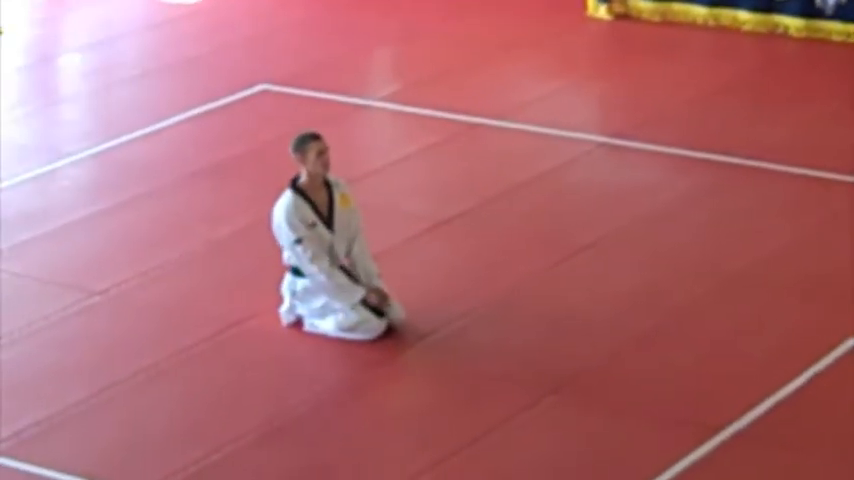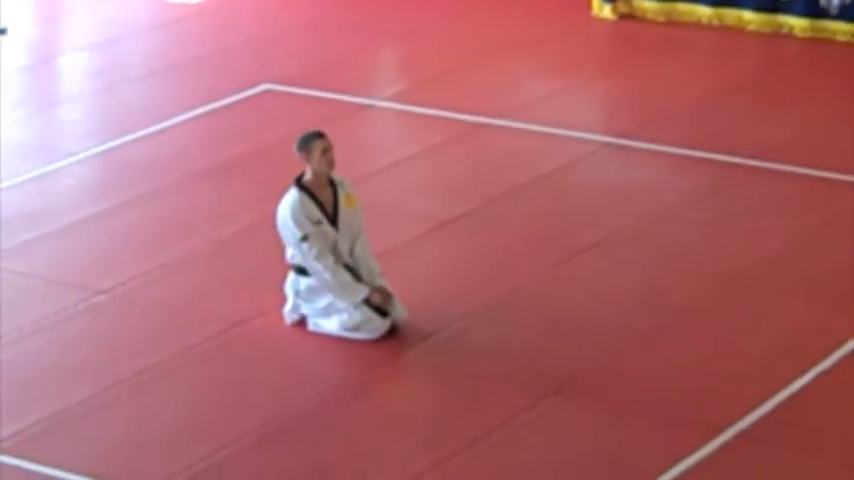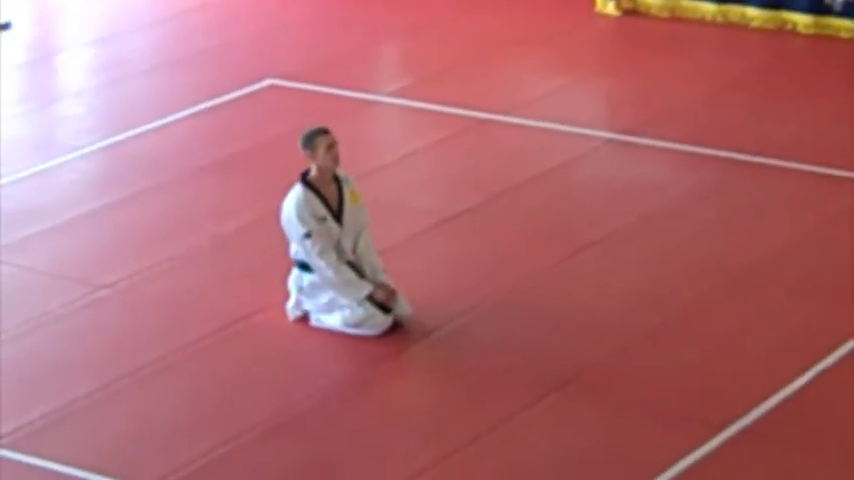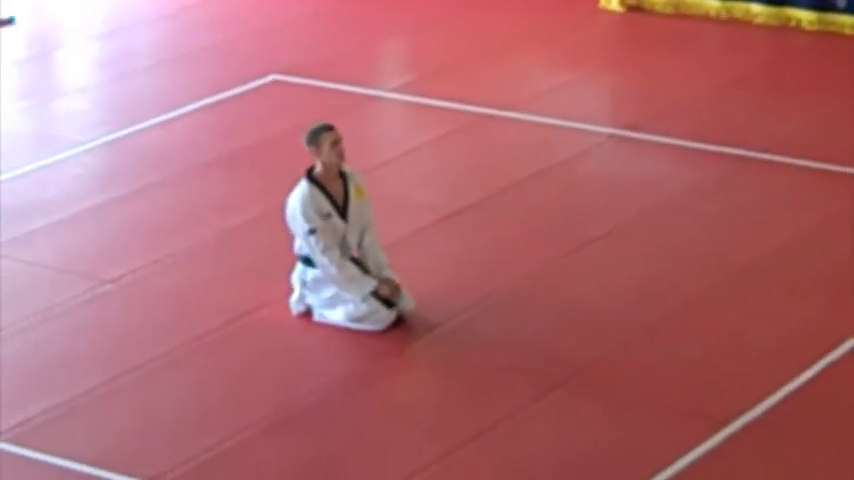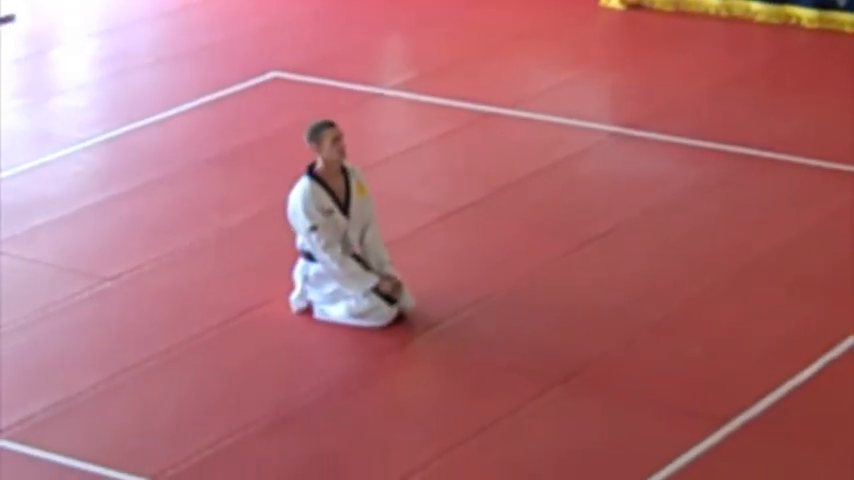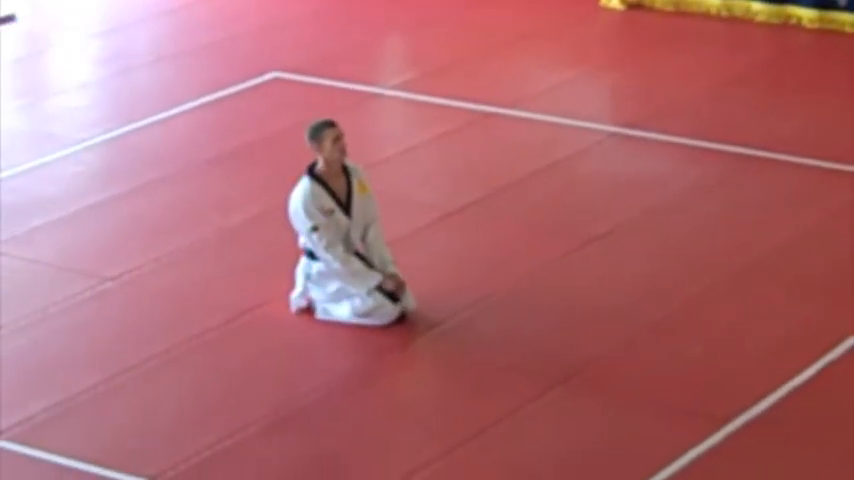
dt=0.1s
person 1, frame 1
left shoulder: (338, 188)
right shoulder: (288, 210)
left elbow: (356, 242)
right elbow: (314, 266)
left wrist: (373, 284)
right wrist: (362, 295)
left hip: (340, 273)
right hip: (311, 285)
left knee: (393, 314)
right knee: (373, 325)
right ankle: (304, 313)
person 1, frame 2
left shoulder: (342, 188)
right shoulder: (293, 208)
left elbow: (358, 240)
right elbow: (318, 263)
left wrist: (375, 283)
right wrist: (365, 294)
left hip: (344, 271)
right hip: (314, 284)
left knee: (396, 314)
right knee: (377, 324)
left ankle: (318, 309)
right ankle: (307, 312)
person 1, frame 3
left shoulder: (346, 184)
right shoulder: (298, 204)
left elbow: (362, 237)
right elbow: (322, 260)
left wrist: (378, 279)
right wrist: (369, 290)
left hip: (345, 268)
right hip: (317, 280)
left knee: (400, 310)
right knee: (379, 320)
right ankle: (312, 308)
person 1, frame 4
left shoulder: (352, 180)
right shoulder: (303, 200)
left elbow: (367, 232)
right elbow: (326, 257)
left wrist: (383, 275)
right wrist: (373, 286)
left hip: (350, 264)
right hip: (321, 275)
left knee: (403, 305)
right knee: (383, 315)
left ankle: (323, 300)
right ankle: (315, 303)
person 1, frame 5
left shoulder: (353, 176)
right shoulder: (305, 196)
left elbow: (369, 228)
right elbow: (328, 253)
left wrist: (385, 271)
right wrist: (375, 282)
left hip: (351, 260)
right hip: (323, 271)
left knee: (404, 303)
right knee: (383, 312)
right ankle: (315, 300)
person 1, frame 6
left shoulder: (355, 174)
right shoulder: (306, 197)
left elbow: (371, 227)
right elbow: (330, 253)
left wrist: (388, 270)
right wrist: (378, 280)
left hip: (353, 259)
right hip: (325, 270)
left knee: (405, 304)
right knee: (387, 310)
right ankle: (315, 299)
